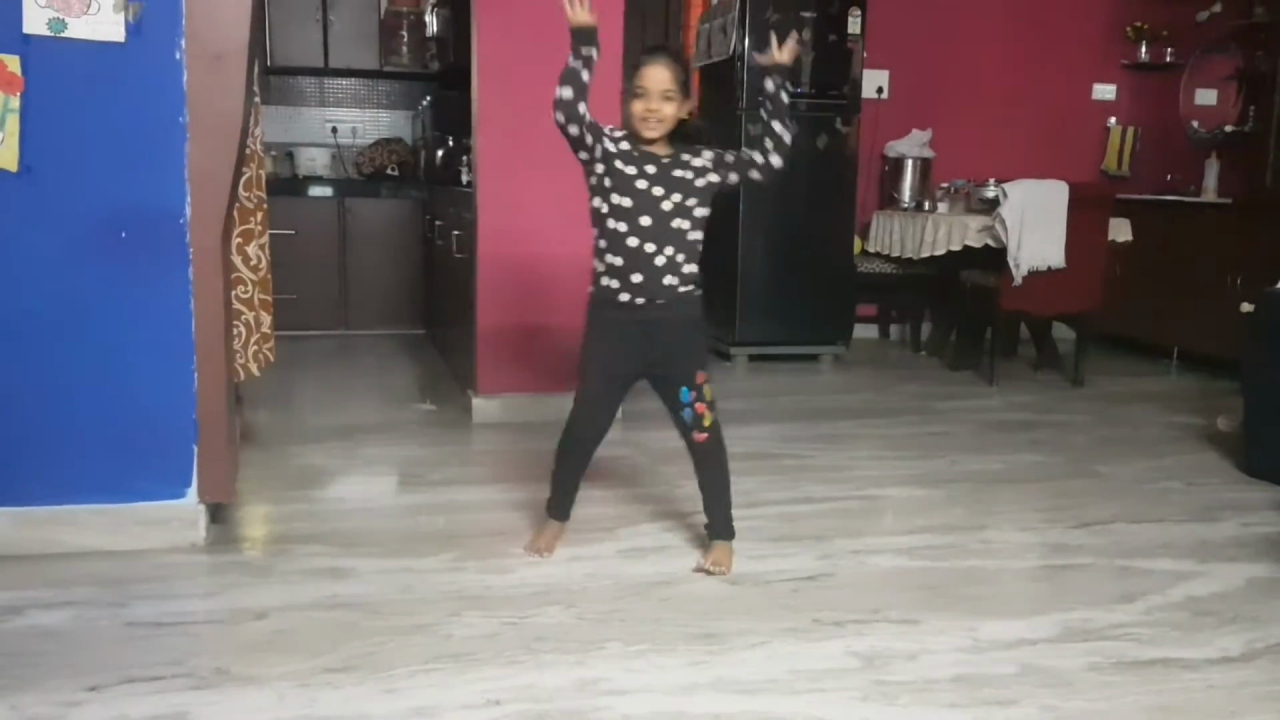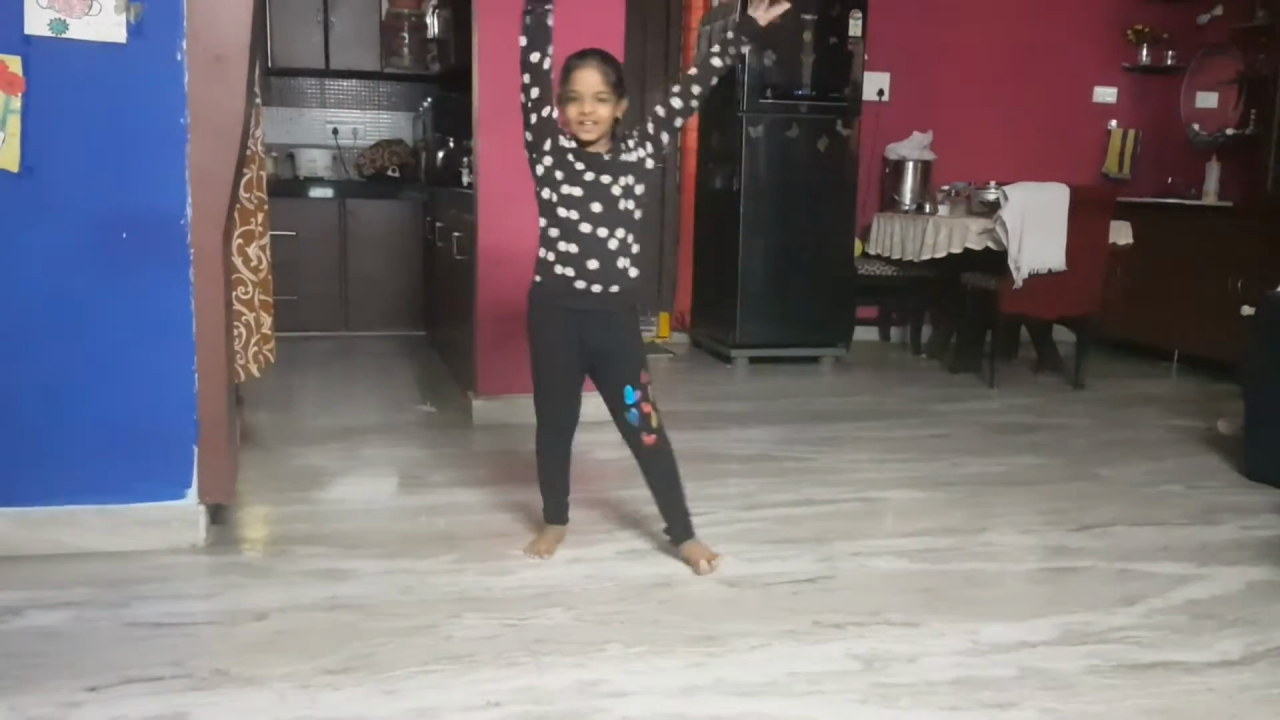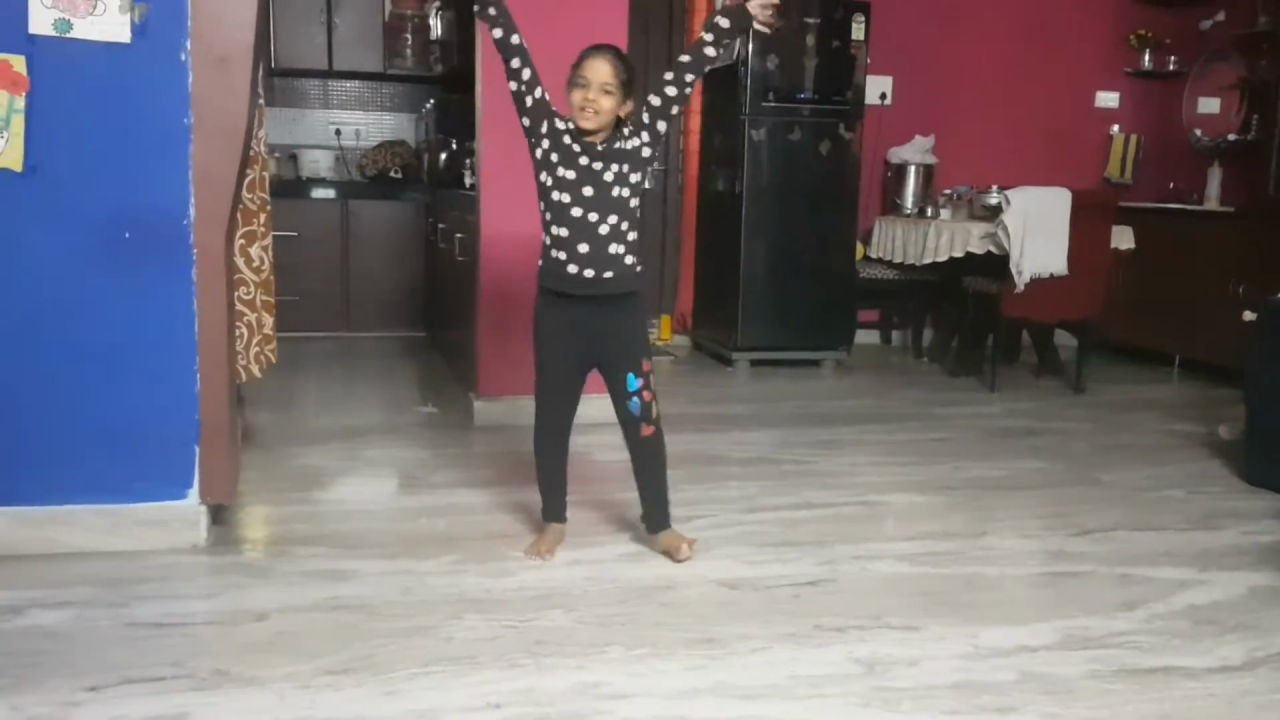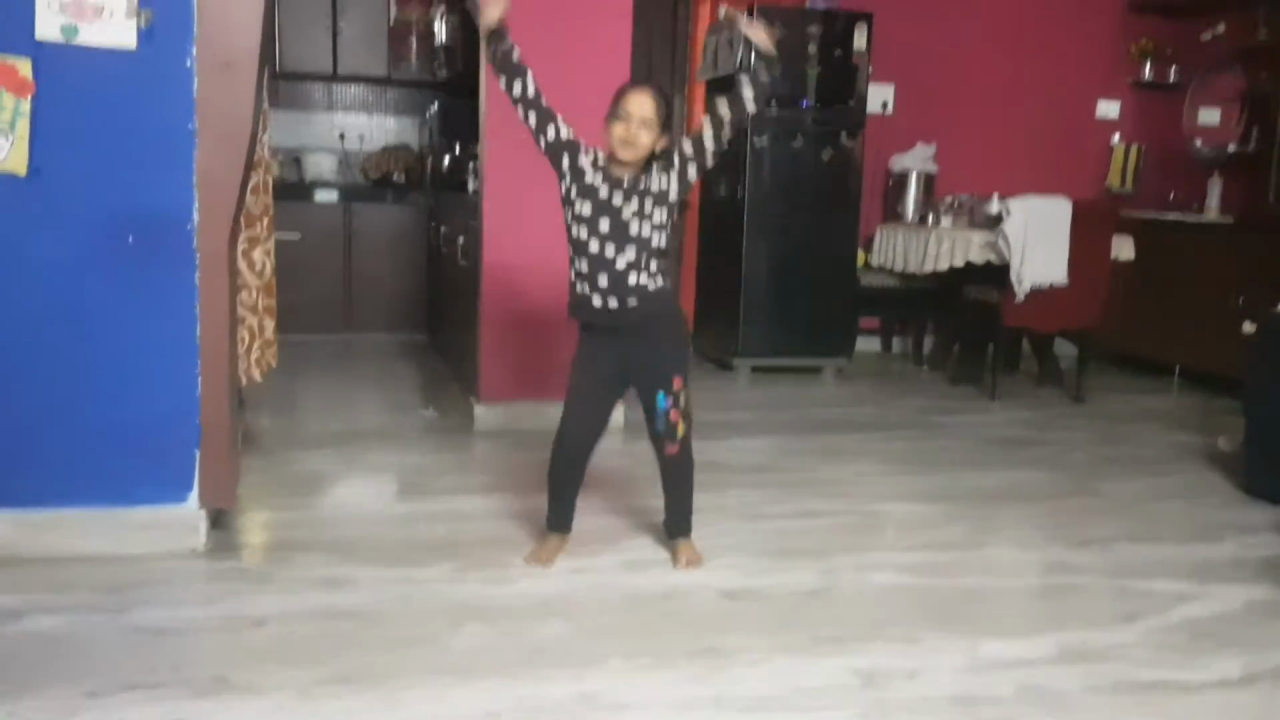
dt=0.3s
person 1, frame 1
left shoulder: (702, 167)
right shoulder: (604, 154)
left elbow: (770, 156)
right elbow: (568, 109)
left wrist: (775, 78)
left hip: (679, 321)
right hip: (613, 318)
left knee: (701, 427)
right knee: (585, 423)
left ankle: (721, 534)
right ankle: (556, 516)
person 1, frame 2
left shoulder: (640, 152)
right shoulder: (547, 148)
left elbow: (689, 91)
right elbow: (532, 72)
left hip: (614, 315)
right hip: (554, 311)
left knee: (643, 426)
right knee: (554, 423)
left ankle: (683, 533)
right ankle: (554, 520)
person 1, frame 3
left shoulder: (640, 140)
right shoulder: (547, 134)
left elbow: (684, 74)
right elbow: (519, 63)
left hip: (620, 307)
right hip: (559, 305)
left knee: (642, 419)
right knee: (552, 417)
left ankle: (660, 524)
right ankle: (553, 521)
person 1, frame 4
left shoulder: (670, 175)
right shoulder: (576, 166)
left elbow: (725, 120)
right elbow: (531, 101)
left wrist: (760, 56)
left hip: (657, 330)
right hip: (600, 334)
left knee: (672, 436)
right knee: (575, 435)
left ankle: (680, 532)
right ankle: (556, 529)
